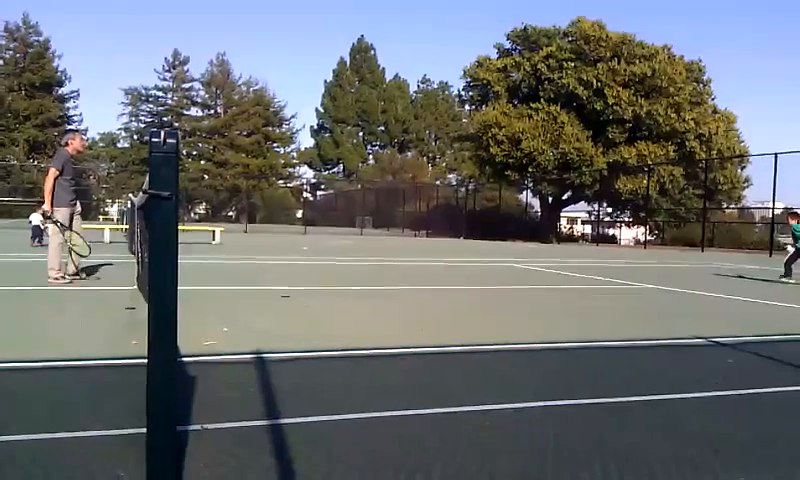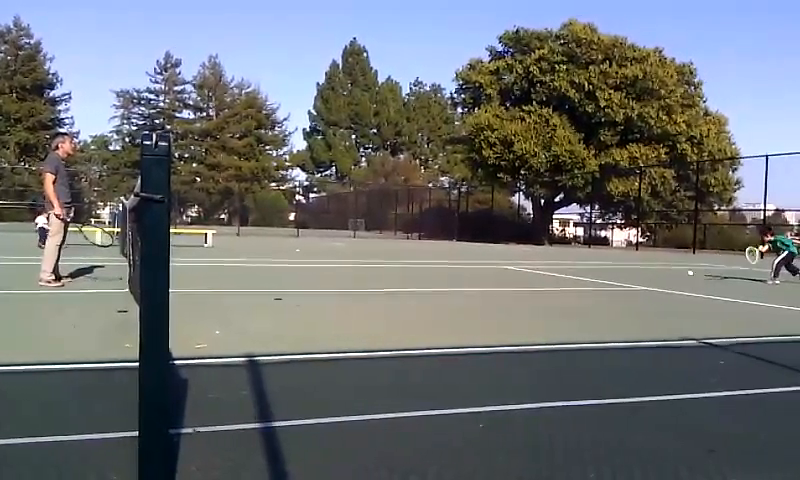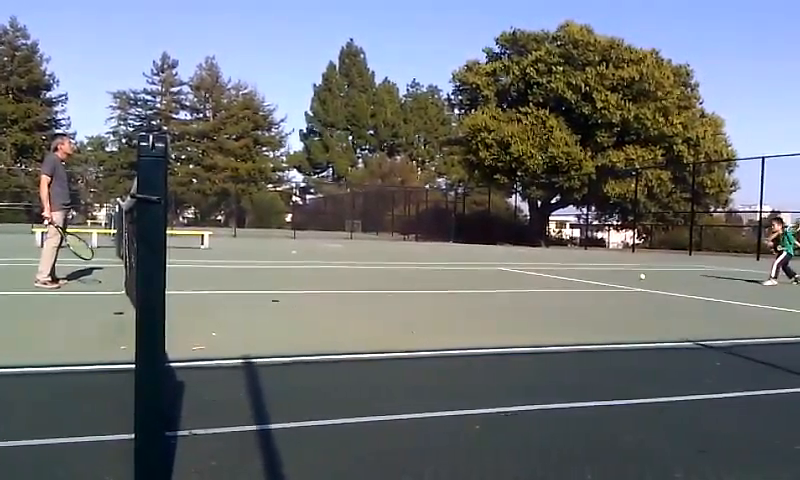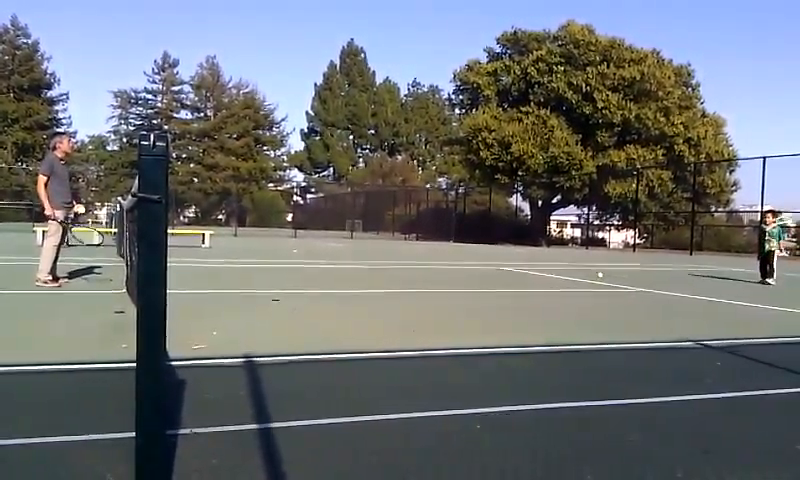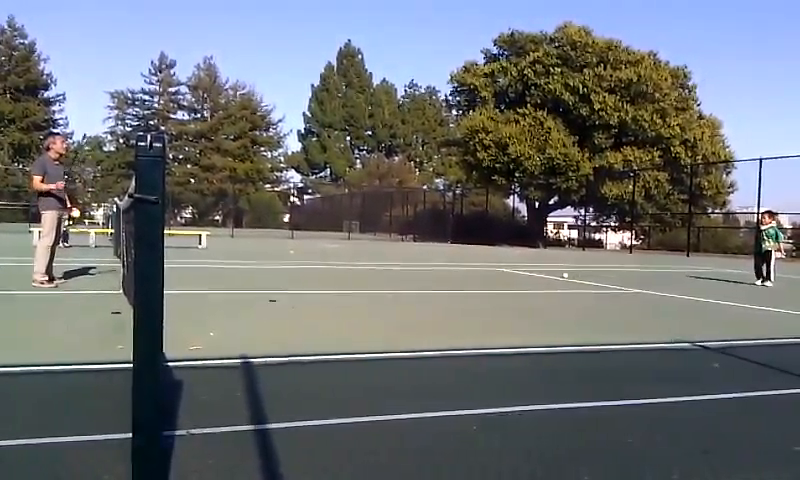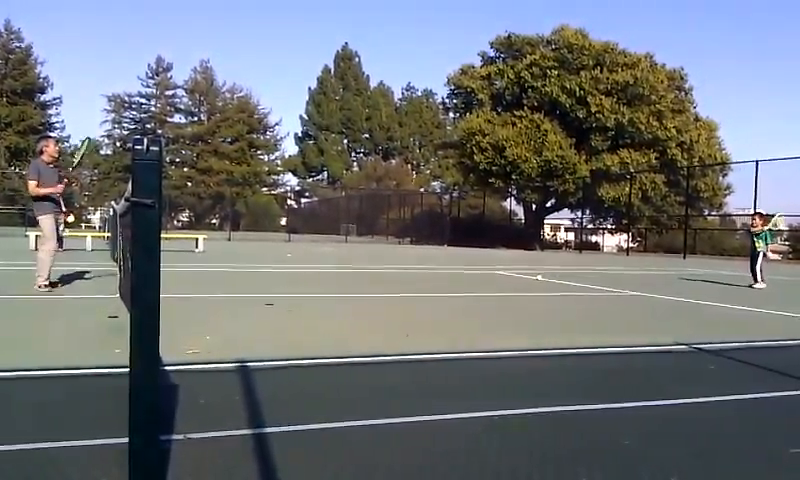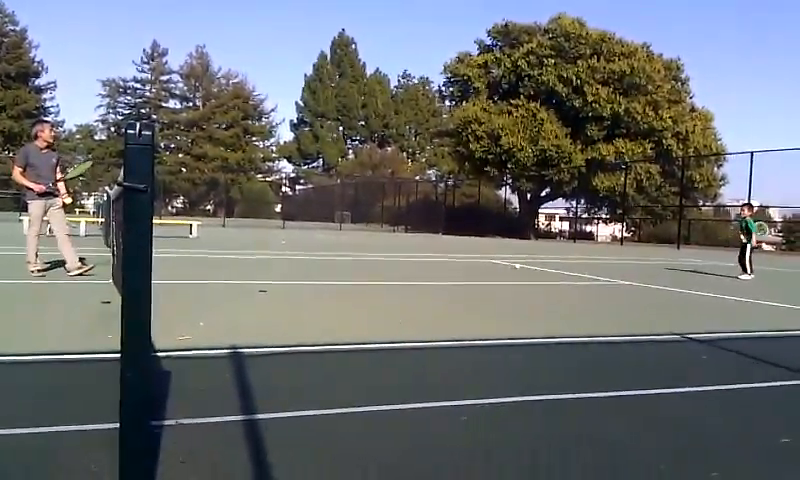
dt=0.7s
person 1, frame 1
left shoulder: (69, 157)
right shoulder: (62, 155)
right elbow: (50, 178)
right wrist: (47, 202)
left hip: (72, 204)
right hip: (61, 205)
right knee: (58, 238)
left ankle: (72, 270)
right ankle: (54, 274)
person 1, frame 2
left shoulder: (60, 161)
right shoulder: (53, 159)
right elbow: (48, 184)
right wrist: (56, 206)
left hip: (64, 207)
right hip: (58, 208)
left knee: (59, 242)
right knee: (54, 241)
left ankle: (54, 274)
right ankle: (46, 276)
person 1, frame 3
left shoulder: (60, 163)
right shoulder: (51, 160)
right elbow: (43, 185)
left wrist: (68, 208)
right wrist: (46, 208)
left hip: (62, 210)
right hip: (55, 210)
left knee: (56, 243)
right knee: (52, 242)
left ankle: (50, 276)
right ankle: (42, 278)
person 1, frame 4
left shoulder: (63, 163)
right shoulder: (50, 160)
right elbow: (40, 185)
left wrist: (73, 204)
right wrist: (47, 206)
left hip: (65, 208)
right hip: (56, 208)
left knee: (58, 241)
right knee: (52, 240)
left ankle: (51, 274)
right ankle: (43, 276)
person 1, frame 5
left shoulder: (60, 164)
right shoulder: (41, 161)
right elbow: (36, 185)
left wrist: (69, 205)
right wrist: (54, 186)
left hip: (60, 208)
right hip: (49, 208)
left knee: (54, 243)
right knee: (46, 241)
left ankle: (48, 275)
right ankle: (39, 277)
person 1, frame 6
left shoulder: (54, 168)
right shoulder: (35, 165)
right elbow: (32, 190)
left wrist: (63, 210)
right wrist: (53, 189)
left hip: (55, 212)
right hip: (44, 212)
left knee: (49, 246)
right knee: (49, 245)
left ankle: (45, 279)
right ankle: (41, 281)
person 1, frame 7
left shoulder: (53, 153)
right shoulder: (26, 150)
right elbow: (16, 174)
left wrist: (63, 193)
right wrist: (33, 185)
left hip: (54, 198)
right hip: (36, 198)
left knee: (62, 231)
right knee: (34, 232)
left ankle: (73, 265)
right ankle: (33, 265)
